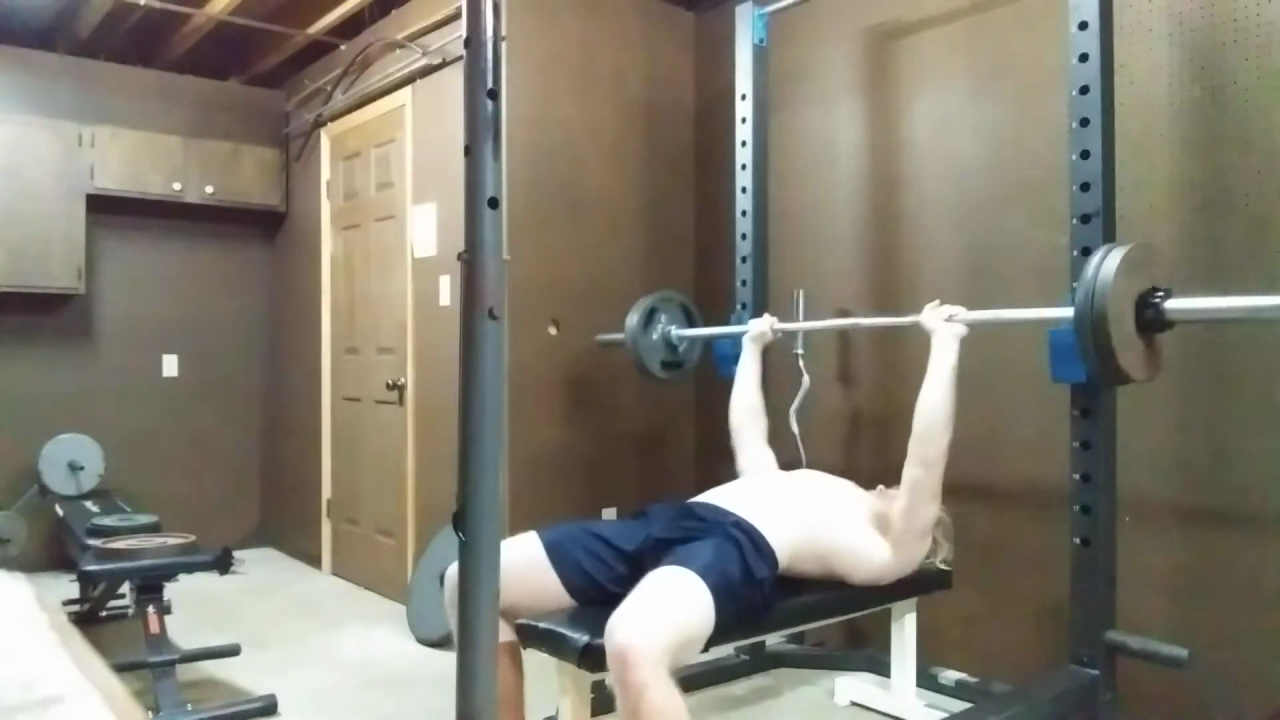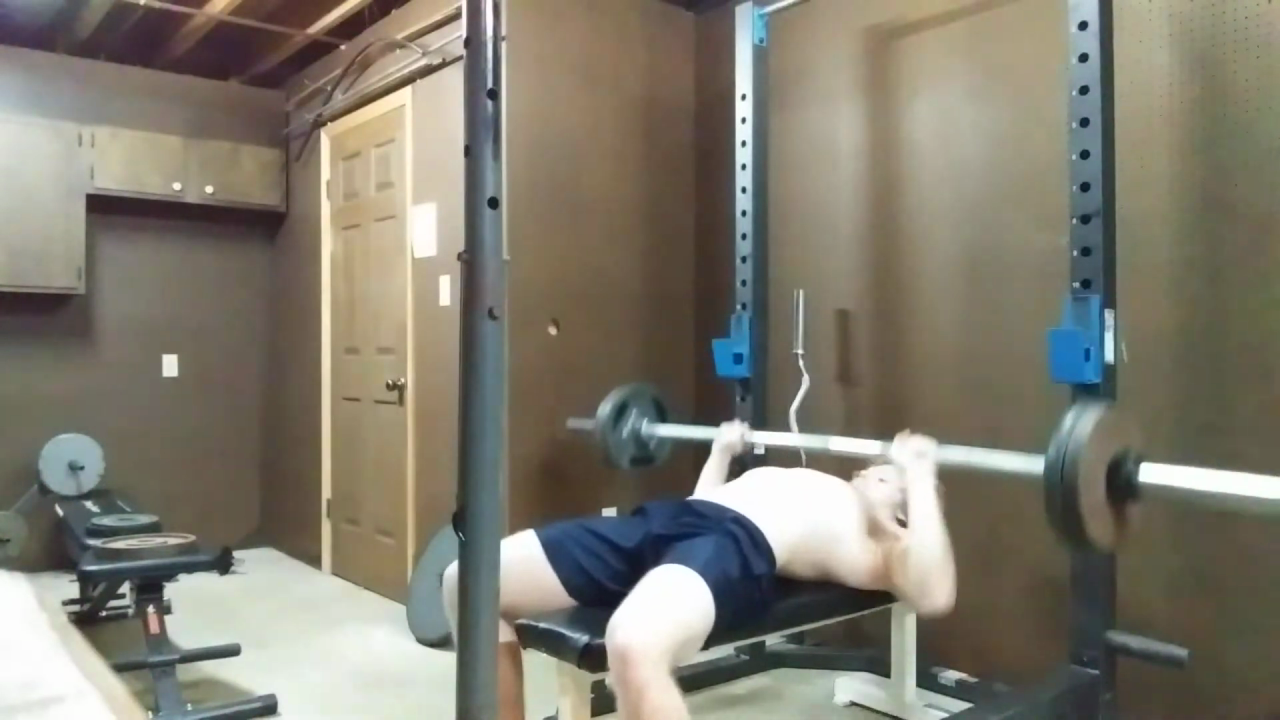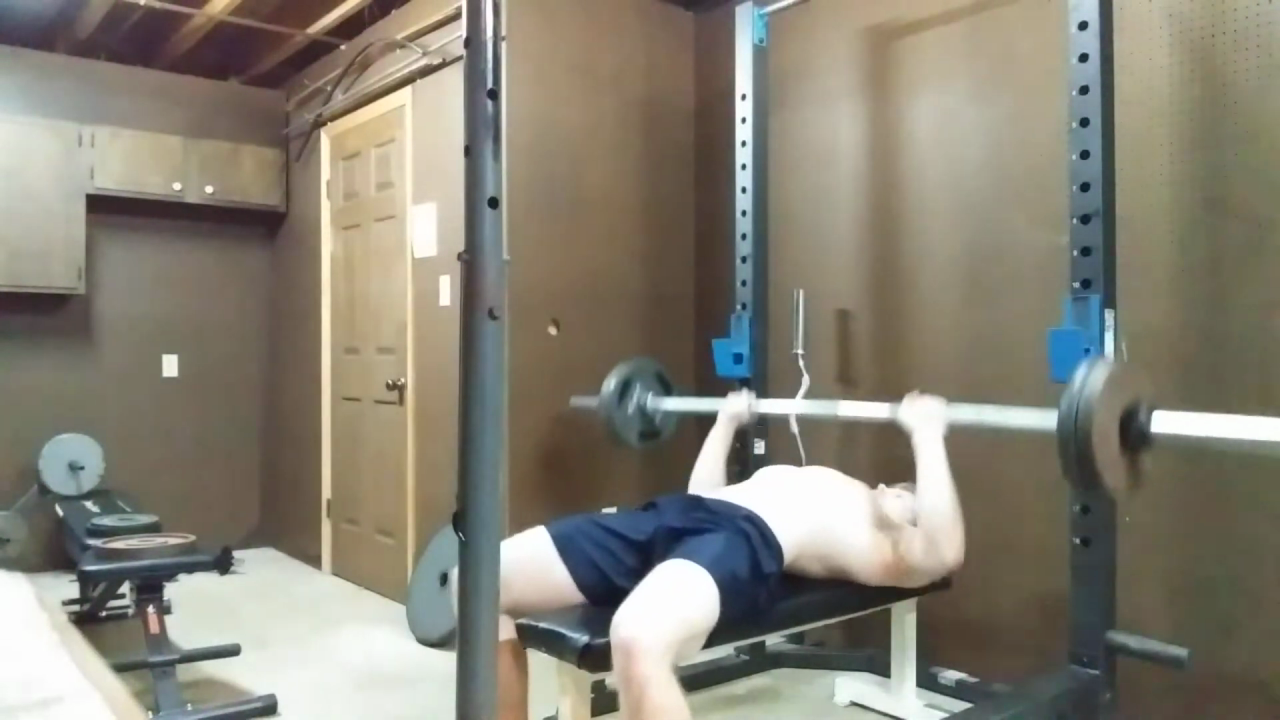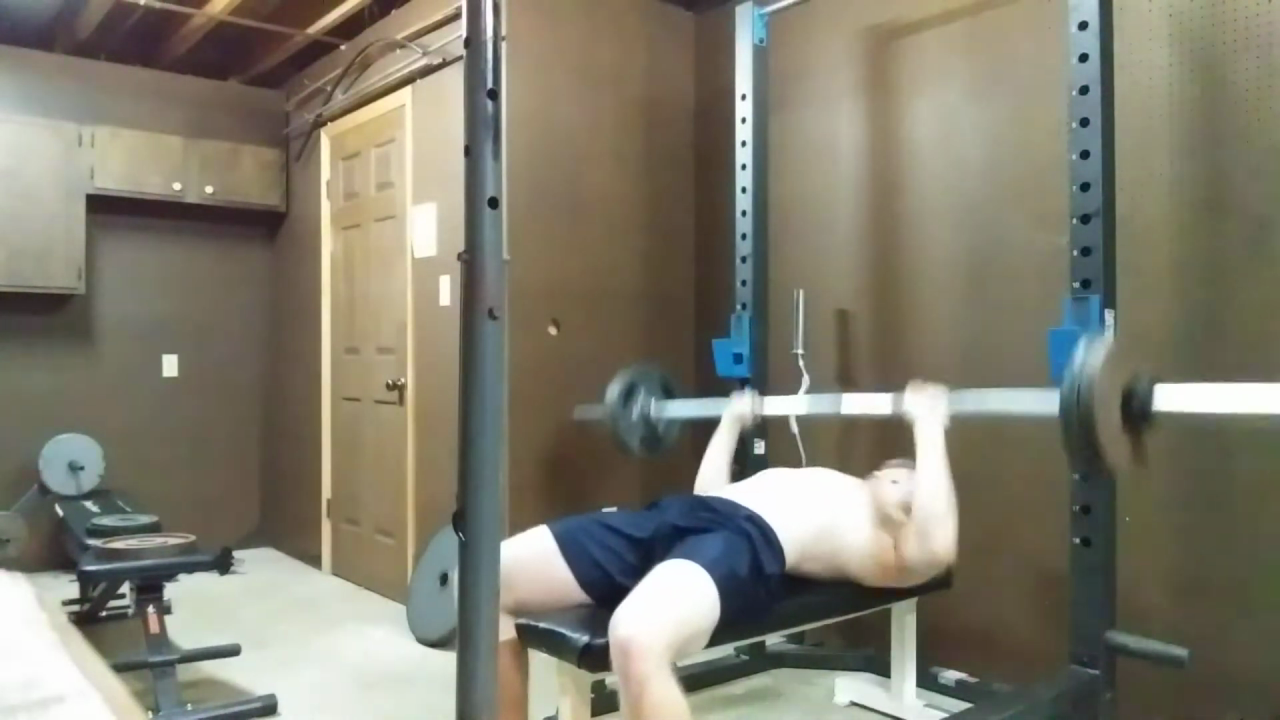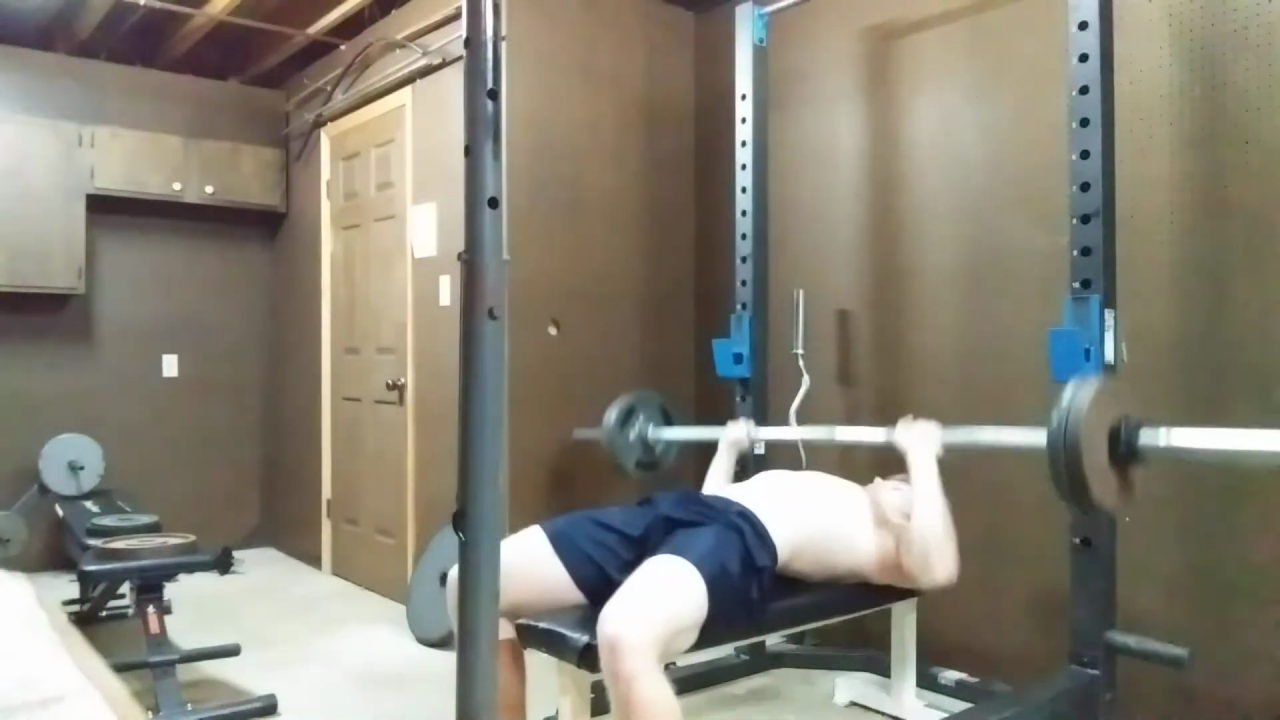
dt=0.4s
person 1, frame 1
left shoulder: (889, 552)
right shoulder: (821, 508)
left elbow: (926, 459)
right elbow: (748, 436)
left wrist: (943, 344)
right wrist: (752, 347)
left knee: (633, 647)
right knee: (467, 581)
person 1, frame 2
left shoulder: (886, 552)
right shoulder: (828, 502)
left elbow: (933, 596)
left wrist: (919, 475)
right wrist: (722, 451)
left knee: (635, 645)
right knee: (467, 580)
person 1, frame 3
left shoulder: (893, 551)
right shoulder: (834, 505)
left elbow: (943, 552)
right elbow: (705, 491)
left wrist: (927, 437)
right wrist: (726, 421)
left knee: (637, 642)
person 1, frame 4
left shoulder: (898, 555)
right shoulder: (827, 507)
left elbow: (937, 546)
left wrist: (929, 428)
right wrist: (731, 422)
left knee: (636, 639)
person 1, frame 5
left shoulder: (893, 547)
right shoulder: (837, 511)
left elbow: (937, 570)
left wrist: (923, 458)
right wrist: (728, 447)
left knee: (625, 638)
